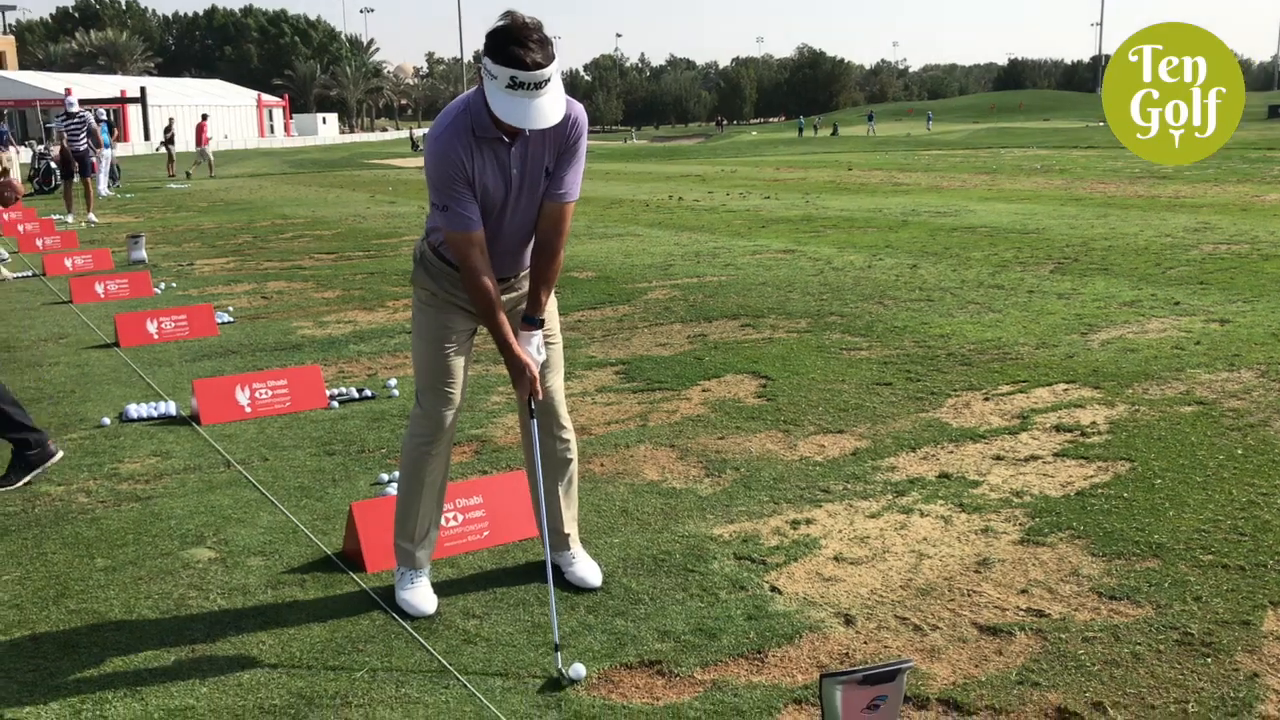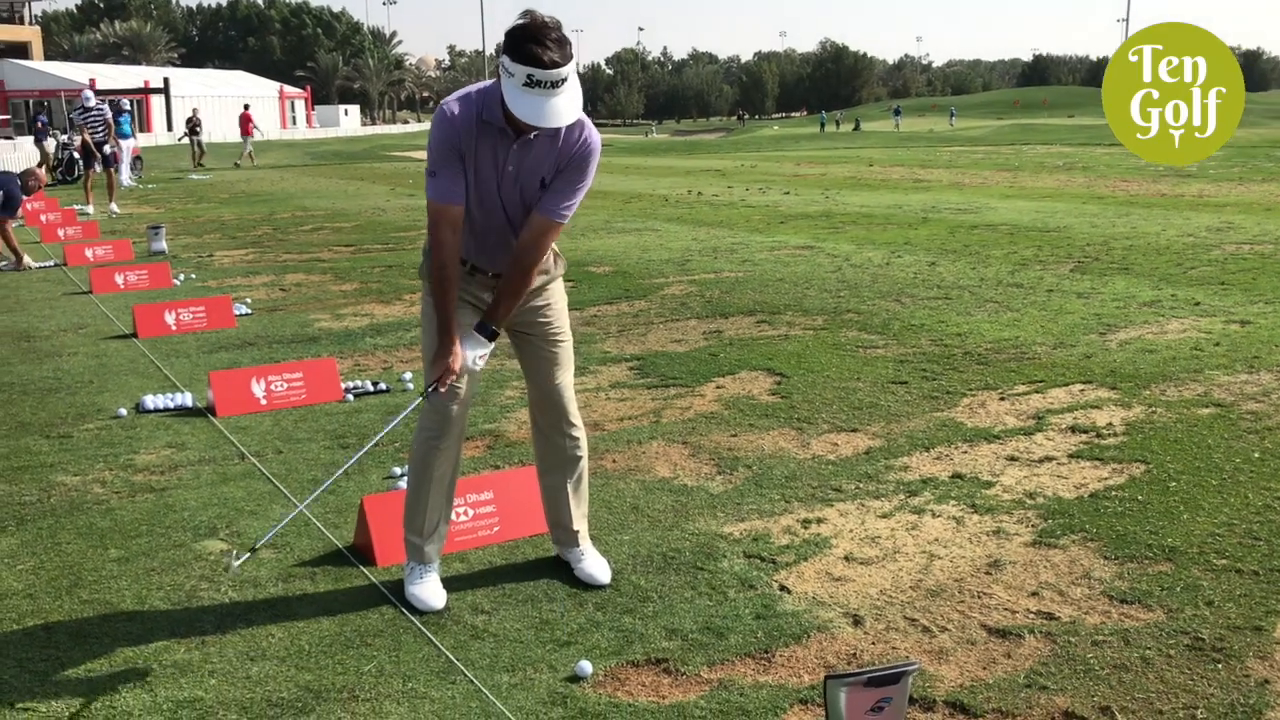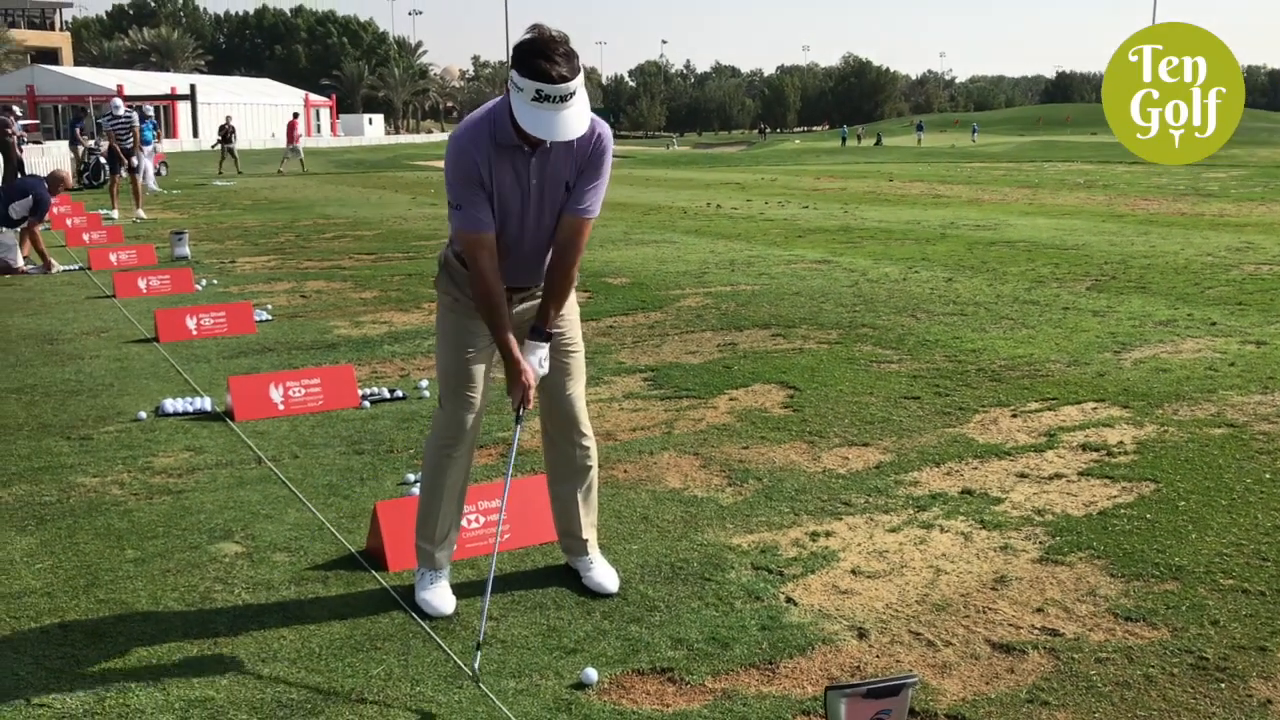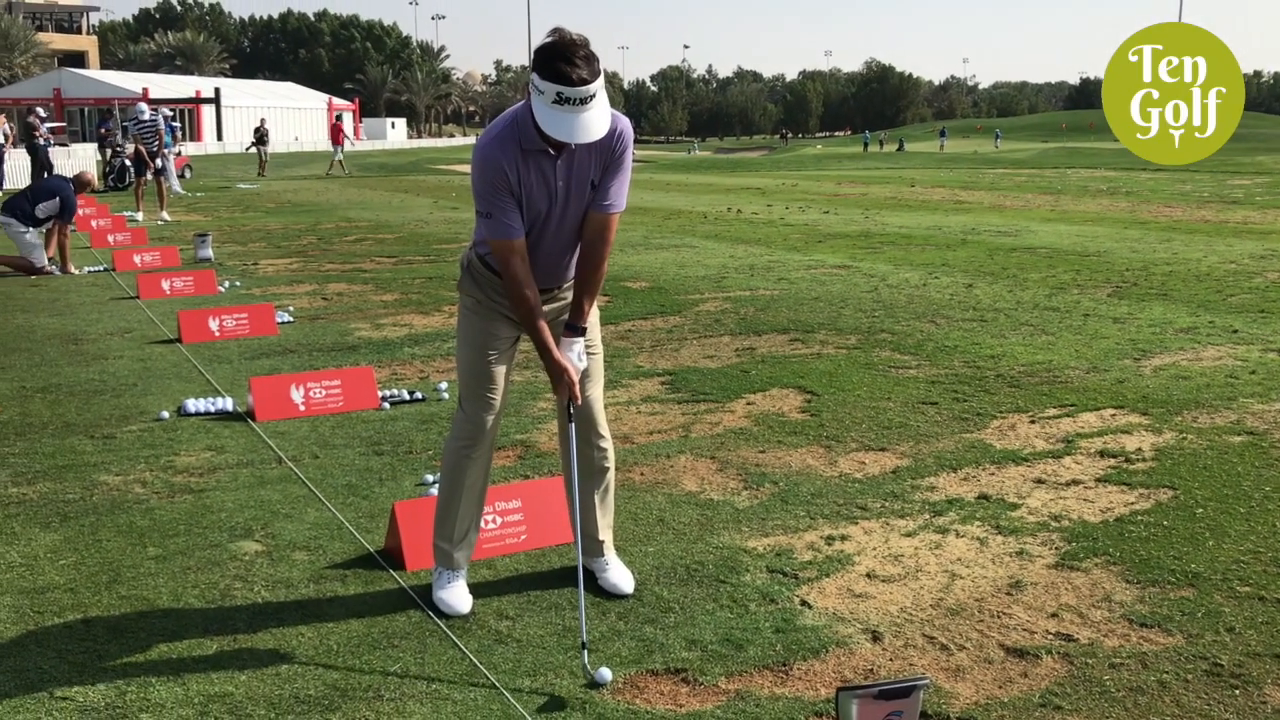
dt=0.5s
person 1, frame 1
left shoulder: (569, 122)
right shoulder: (449, 140)
left elbow: (552, 230)
right elbow: (472, 259)
left wrist: (534, 323)
right wrist: (510, 349)
left hip: (527, 279)
right hip: (450, 282)
left knee: (552, 414)
right knee: (435, 420)
left ankle: (564, 542)
right ankle: (412, 564)
person 1, frame 2
left shoulder: (580, 141)
right shoulder: (456, 119)
left elbow: (533, 246)
right elbow: (444, 232)
left wrist: (487, 334)
right wrist: (448, 337)
left hip: (532, 278)
right hip: (458, 274)
left knee: (559, 411)
right knee: (443, 416)
left ankle: (573, 539)
right ankle: (422, 559)
person 1, frame 3
left shoulder: (593, 138)
right shoulder: (470, 144)
left elbow: (569, 245)
right elbow: (482, 261)
left wrist: (542, 339)
right wrist: (510, 356)
left hip: (547, 289)
right hip: (472, 289)
left knee: (570, 420)
right knee: (456, 423)
left ankle: (581, 547)
right ankle: (433, 565)
person 1, frame 4
left shoulder: (615, 134)
right shoulder: (495, 150)
left elbow: (598, 240)
right elbow: (513, 265)
left wrist: (577, 331)
right wrist: (550, 354)
left hip: (569, 288)
right hip: (494, 290)
left knee: (590, 422)
right knee: (476, 423)
left ankle: (598, 547)
right ankle: (450, 564)
